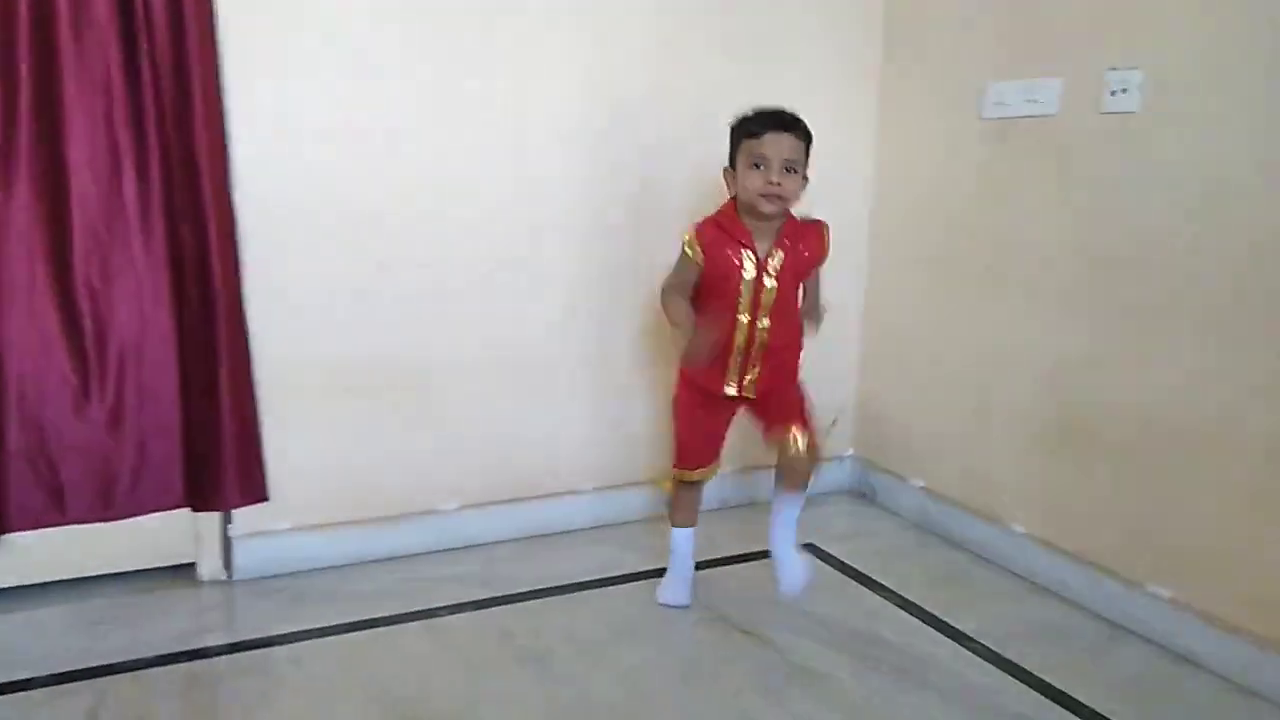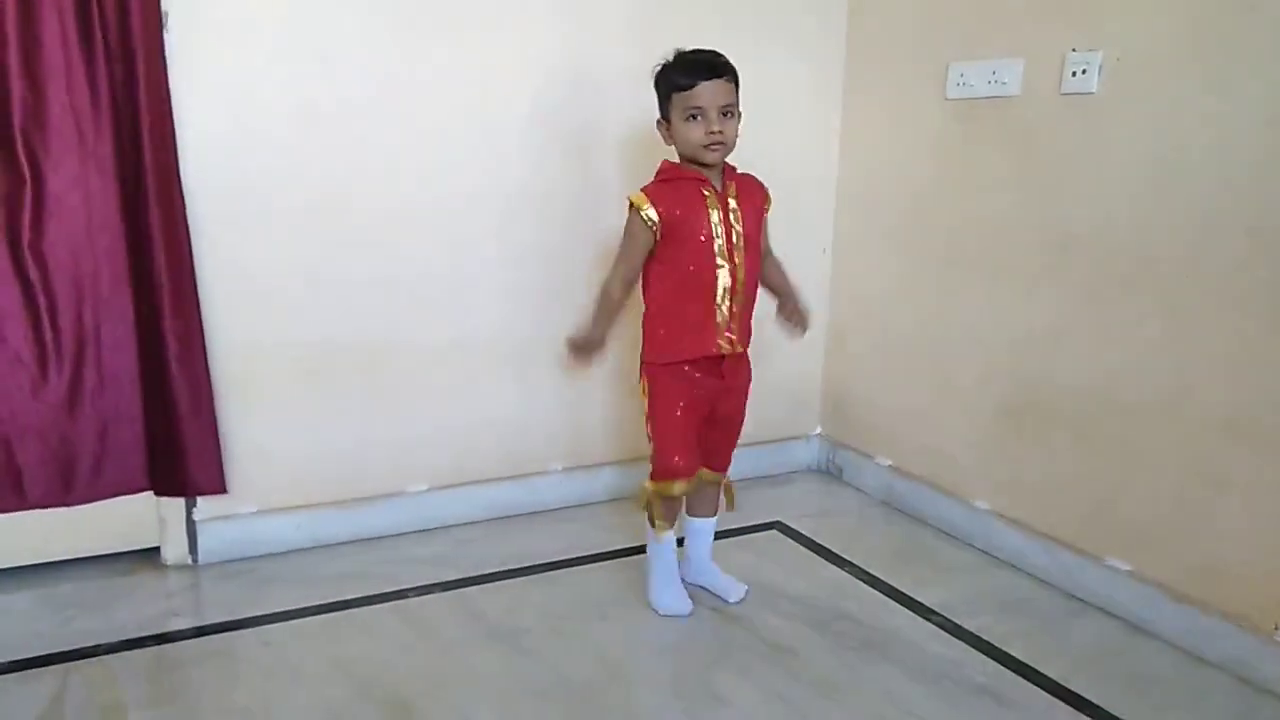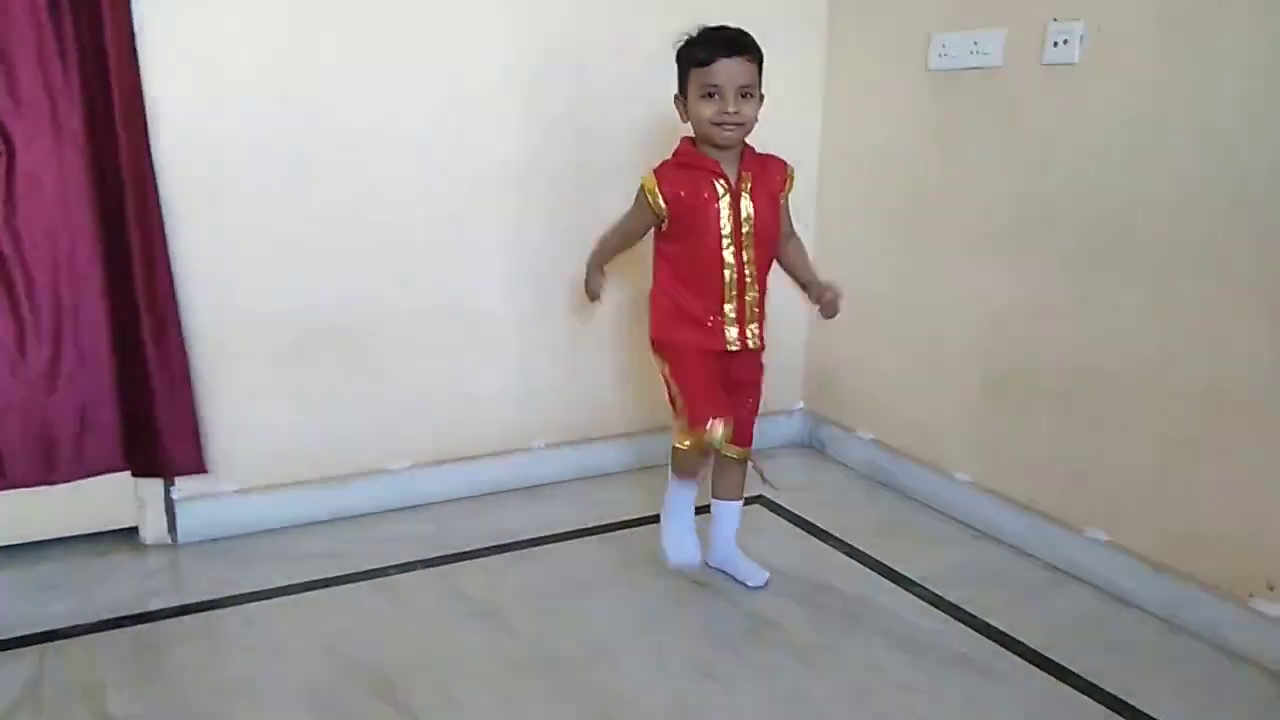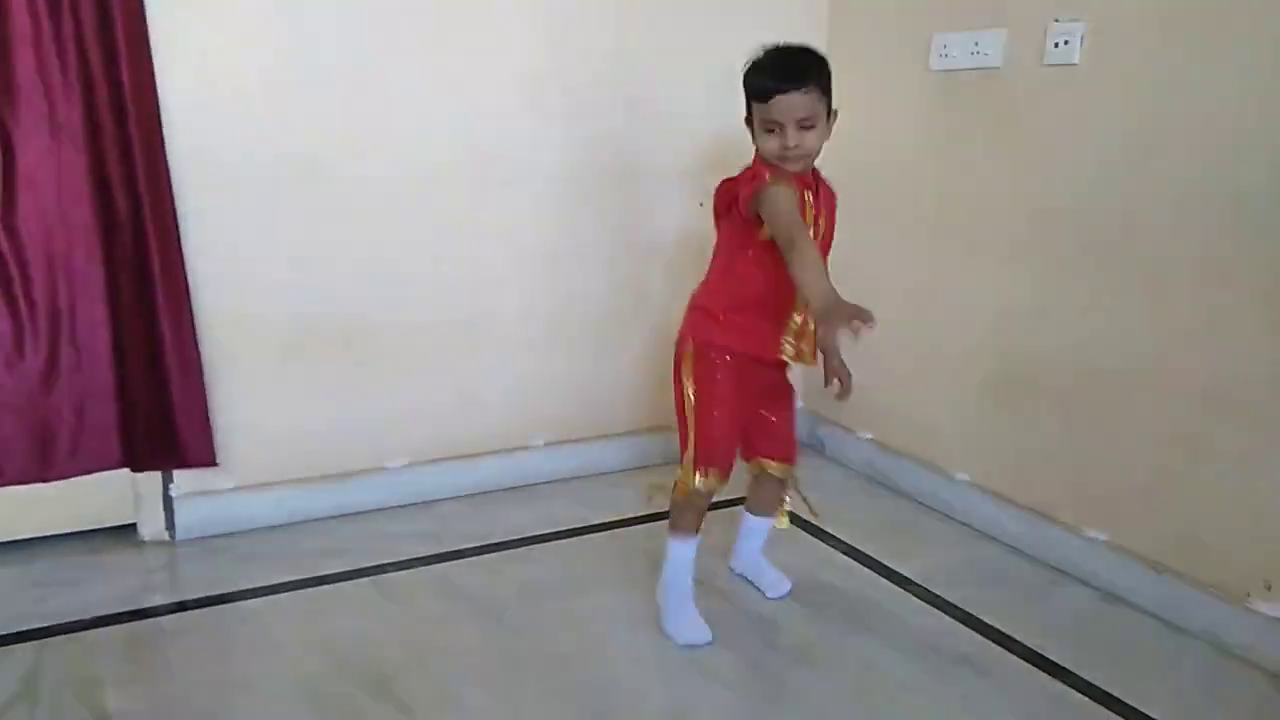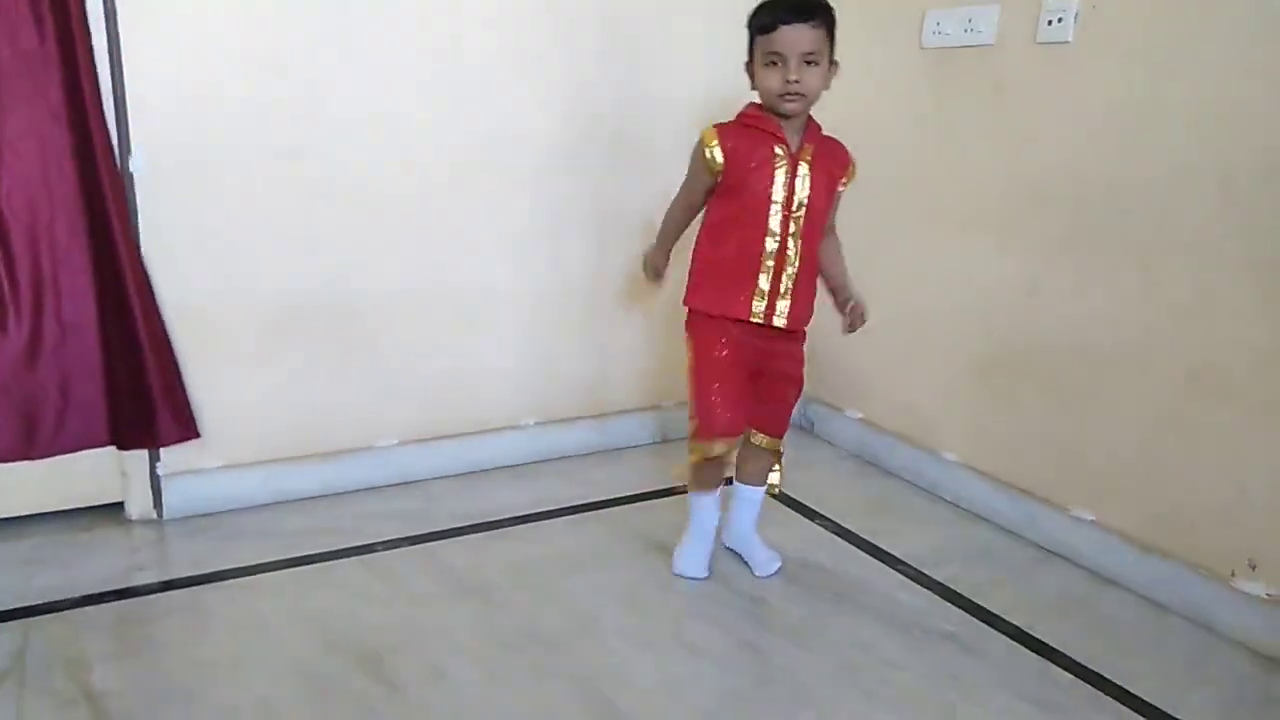
dt=1s
person 1, frame 1
left shoulder: (810, 238)
right shoulder: (706, 239)
right elbow: (675, 292)
left wrist: (809, 307)
right wrist: (690, 333)
left hip: (773, 371)
right hip: (708, 374)
left knee: (800, 447)
right knee: (691, 468)
left ankle: (784, 537)
right ankle: (680, 566)
person 1, frame 2
left shoulder: (751, 194)
right shoulder: (656, 203)
right elbow: (623, 276)
left wrist: (786, 298)
right wrist: (595, 331)
left hip: (732, 357)
right hip: (674, 360)
left knee: (713, 464)
right knee: (673, 470)
left ankle: (699, 561)
right ankle: (663, 563)
person 1, frame 3
left shoulder: (774, 176)
right shoulder: (669, 183)
right elbow: (628, 230)
left wrist: (814, 286)
right wrist: (595, 265)
left hip: (747, 337)
right hip: (684, 336)
left knee: (736, 443)
right knee: (708, 429)
left ankle: (726, 544)
right ankle: (678, 500)
person 1, frame 4
left shoulder: (821, 193)
right shoulder: (767, 189)
left elbow: (810, 268)
right elbow: (794, 243)
left wrist: (830, 349)
right wrist: (828, 303)
left hip: (772, 354)
right hip: (717, 346)
left knee: (777, 459)
right knee: (706, 468)
left ankle: (748, 554)
right ankle: (676, 586)
person 1, frame 5
left shoulder: (833, 158)
right shoulder: (725, 144)
right elbow: (686, 205)
left wrist: (843, 294)
right wrist: (659, 251)
left hip: (786, 324)
right hip: (718, 316)
left knee: (767, 431)
right knee: (717, 429)
left ankle: (742, 528)
right ankle: (699, 530)
